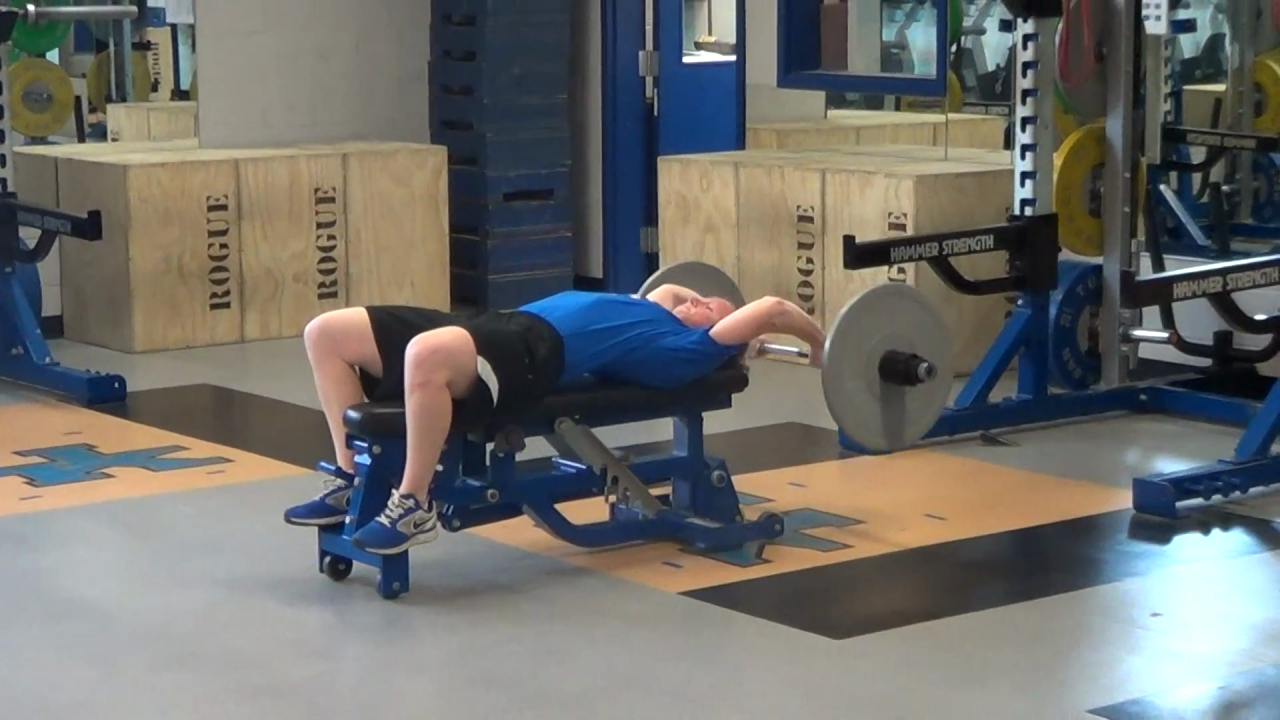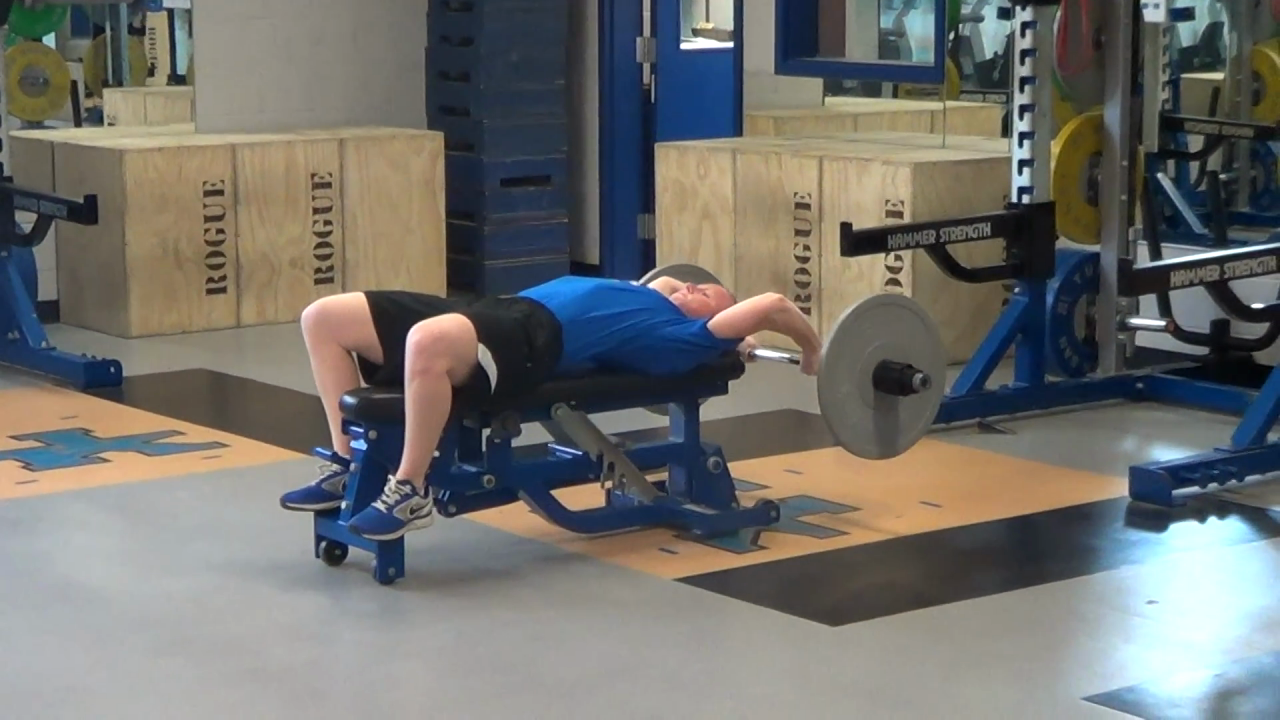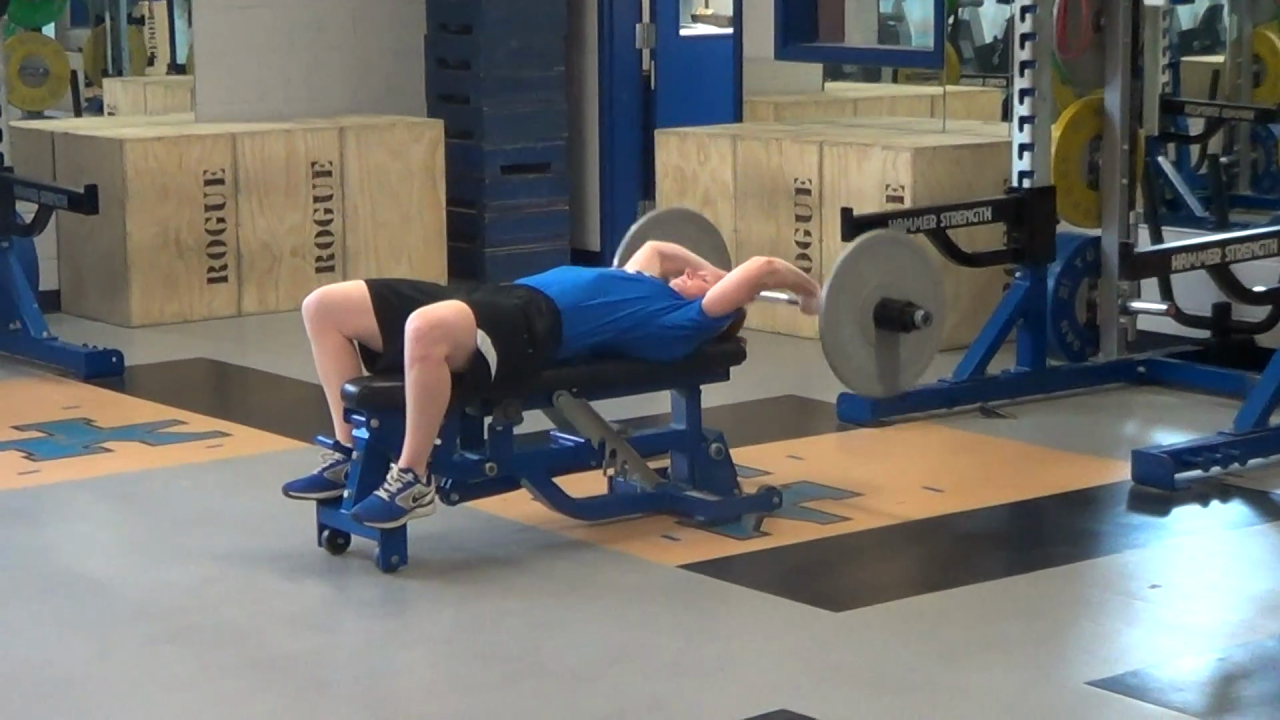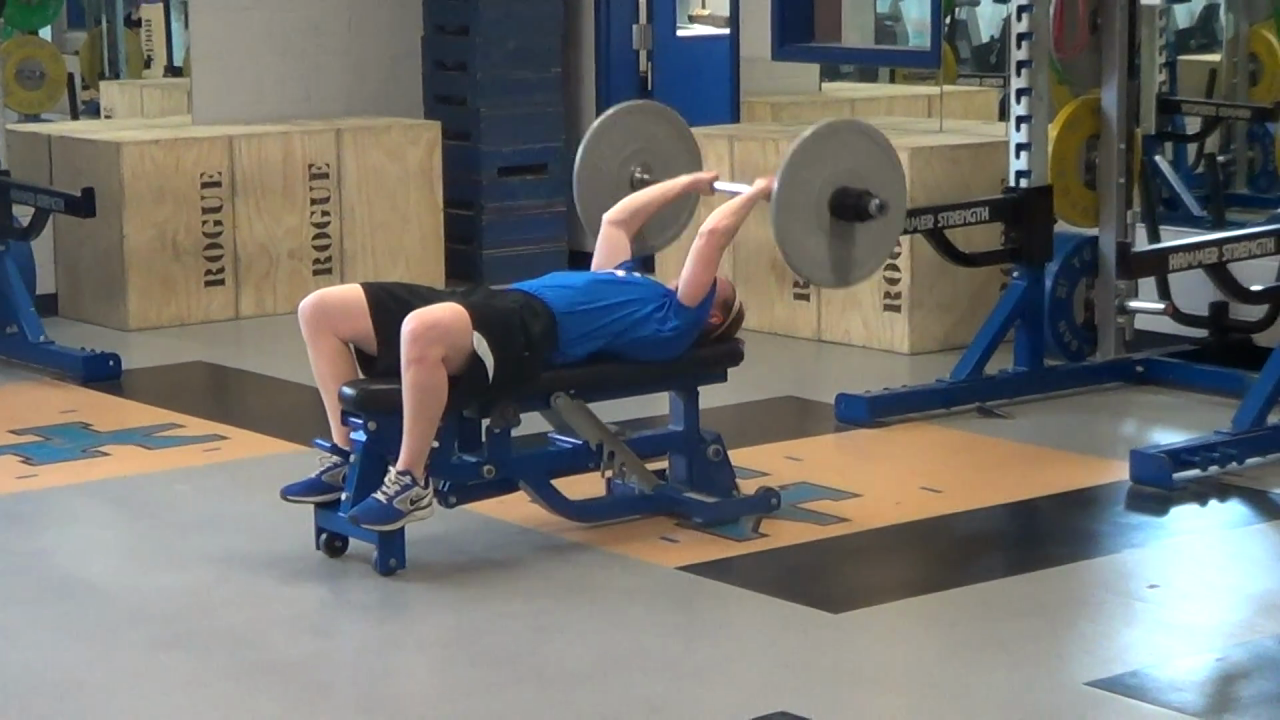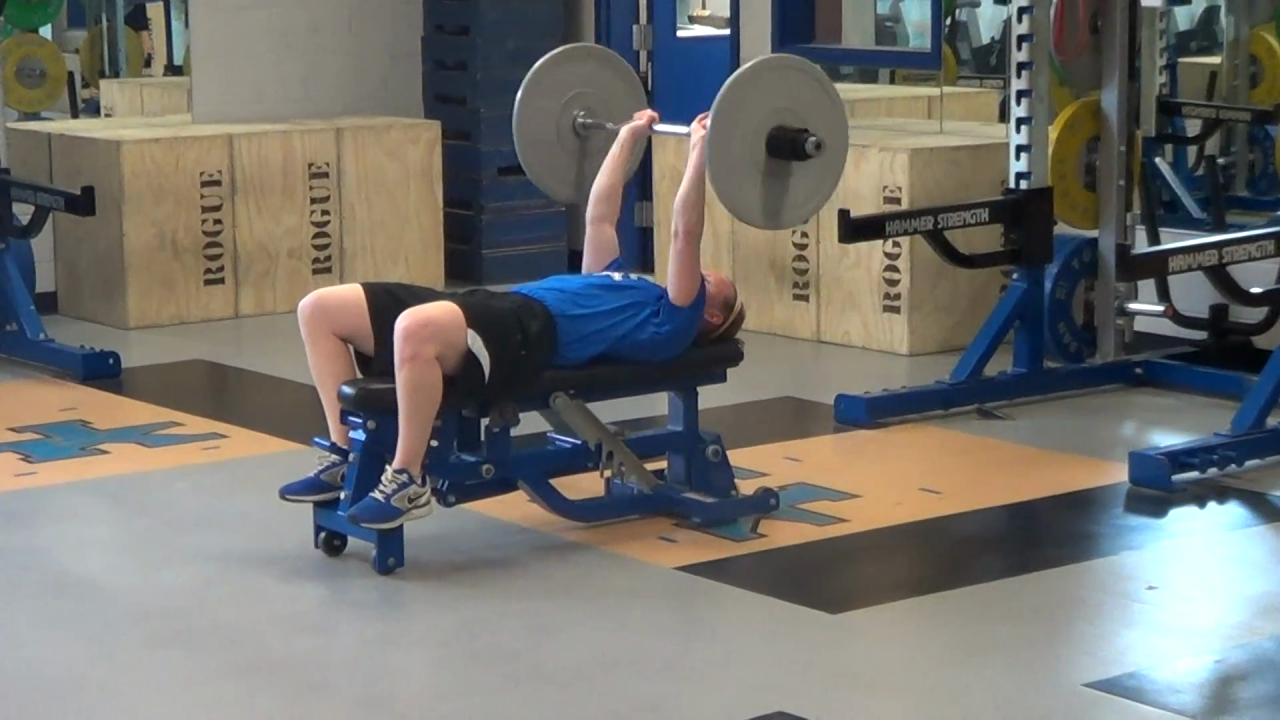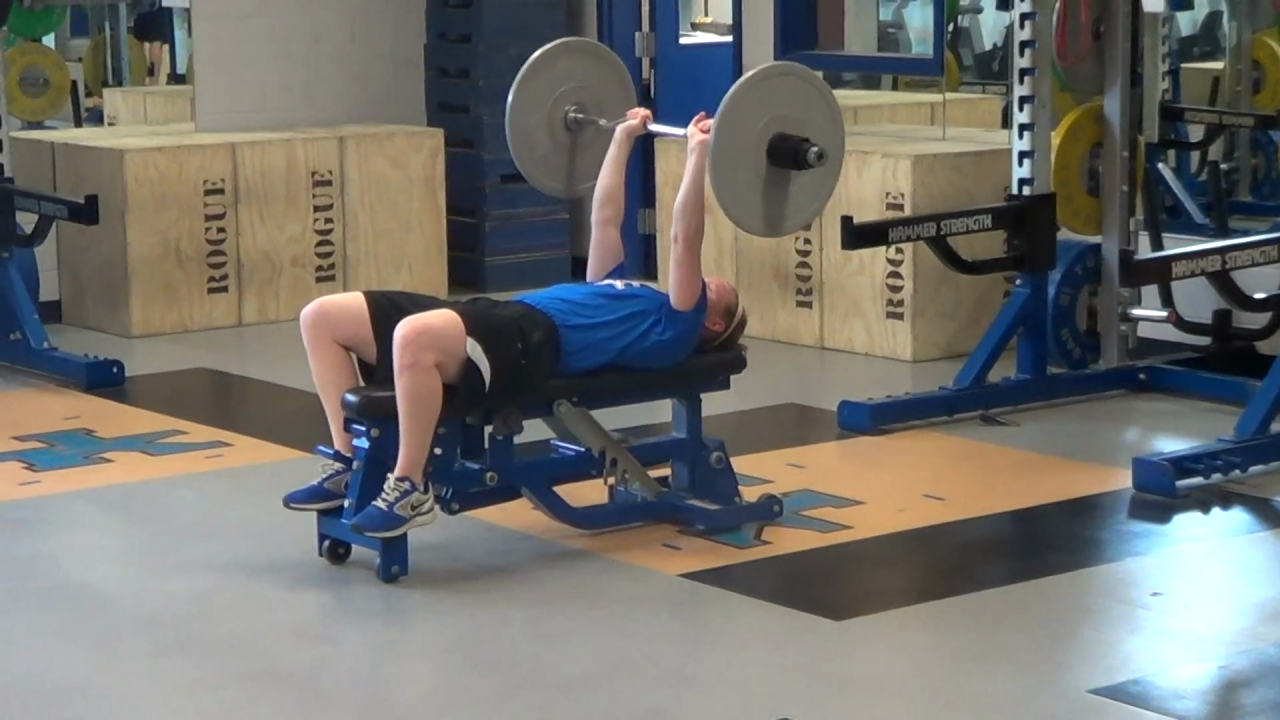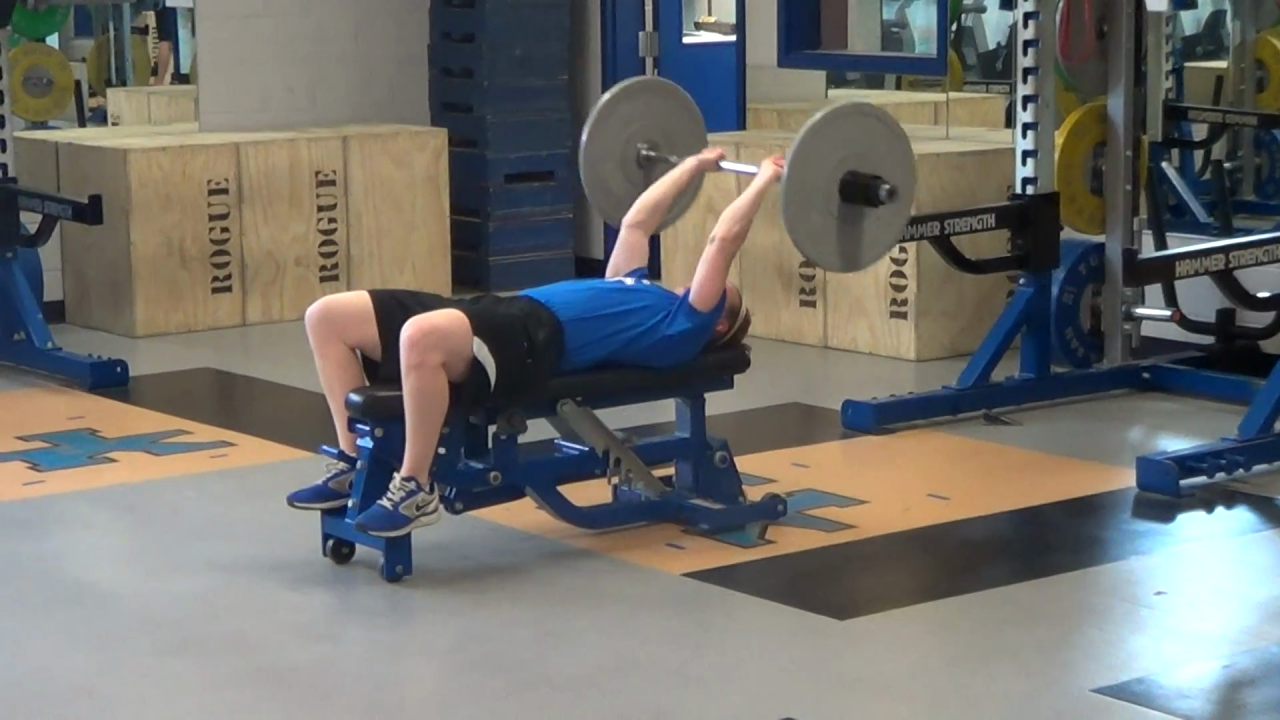
dt=0.4s
person 1, frame 1
left shoulder: (687, 349)
right shoulder: (657, 322)
left elbow: (769, 308)
right elbow: (666, 289)
left wrist: (819, 342)
left hip: (537, 351)
right hip: (505, 325)
left knee: (426, 355)
right knee: (325, 333)
left ankle: (413, 506)
right ankle: (351, 480)
person 1, frame 2
left shoulder: (685, 337)
right shoulder: (655, 309)
left elbow: (770, 304)
right elbow: (664, 282)
left wrist: (812, 347)
left hip: (537, 336)
right hip: (499, 311)
left knee: (428, 341)
right knee: (323, 317)
left ankle: (409, 490)
right ankle: (347, 465)
person 1, frame 3
left shoulder: (682, 324)
right shoulder: (647, 294)
left elbow: (759, 269)
right elbow: (654, 247)
left wrist: (806, 285)
right wrist: (739, 271)
left hip: (536, 324)
right hip: (501, 299)
left knee: (425, 329)
right knee: (324, 305)
left ankle: (411, 478)
right ankle: (350, 453)
person 1, frame 4
left shoulder: (679, 320)
right shoulder: (632, 288)
left elbow: (712, 237)
right elbow: (616, 221)
left wrist: (758, 192)
right wrist: (691, 182)
left hip: (533, 330)
left knee: (420, 328)
right knee: (320, 309)
left ankle: (408, 482)
right ankle: (346, 458)
person 1, frame 5
left shoulder: (673, 323)
right shoulder: (625, 288)
left elbow: (686, 235)
right elbow: (600, 219)
left wrist: (700, 152)
right wrist: (628, 139)
left hip: (530, 332)
right hip: (494, 307)
left knee: (416, 330)
right knee: (319, 308)
left ankle: (407, 482)
right ankle: (345, 457)
person 1, frame 6
left shoulder: (674, 329)
right shoulder: (625, 296)
left elbow: (685, 240)
right elbow: (605, 221)
left wrist: (696, 153)
right wrist: (622, 137)
left hip: (532, 342)
right hip: (498, 315)
left knee: (415, 338)
right knee: (321, 317)
left ankle: (410, 489)
right ankle: (349, 464)
person 1, frame 7
left shoulder: (683, 328)
right shoulder: (638, 293)
left elbow: (722, 243)
right elbow: (635, 222)
left wrist: (766, 178)
right wrist: (694, 164)
left hip: (535, 337)
right hip: (502, 312)
left knee: (421, 337)
right knee: (326, 316)
left ankle: (416, 490)
right ankle: (354, 465)
